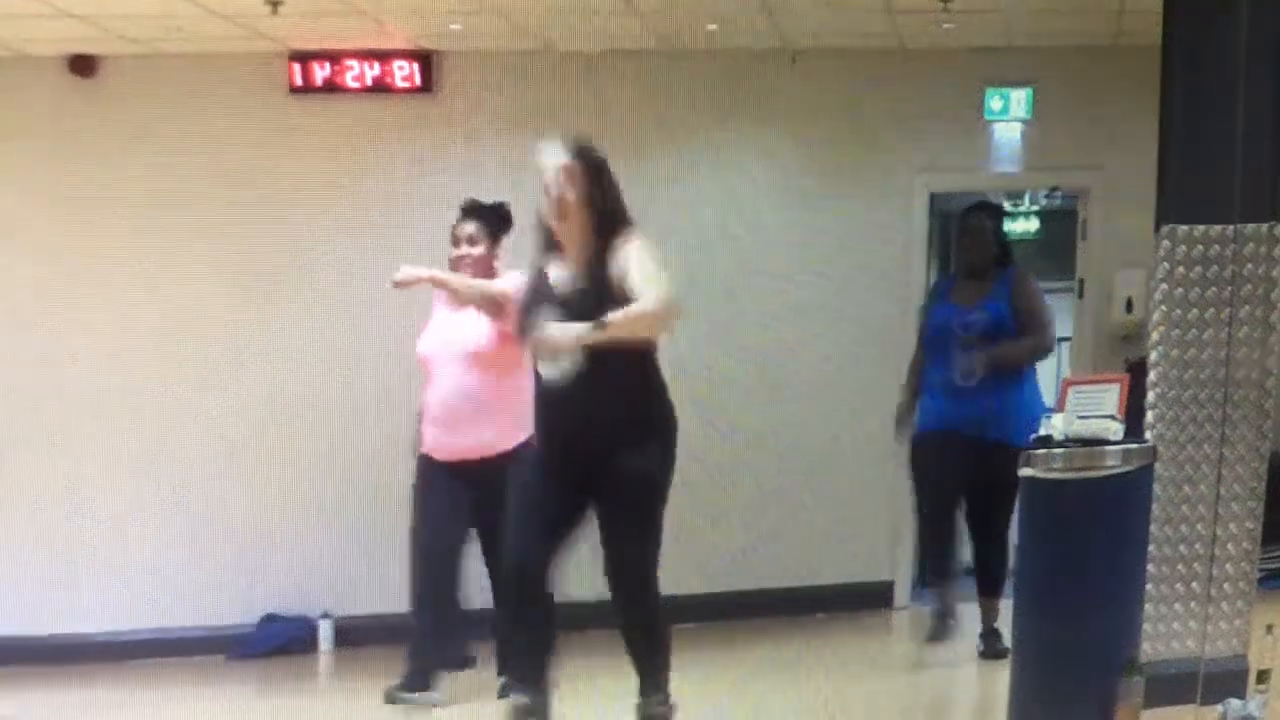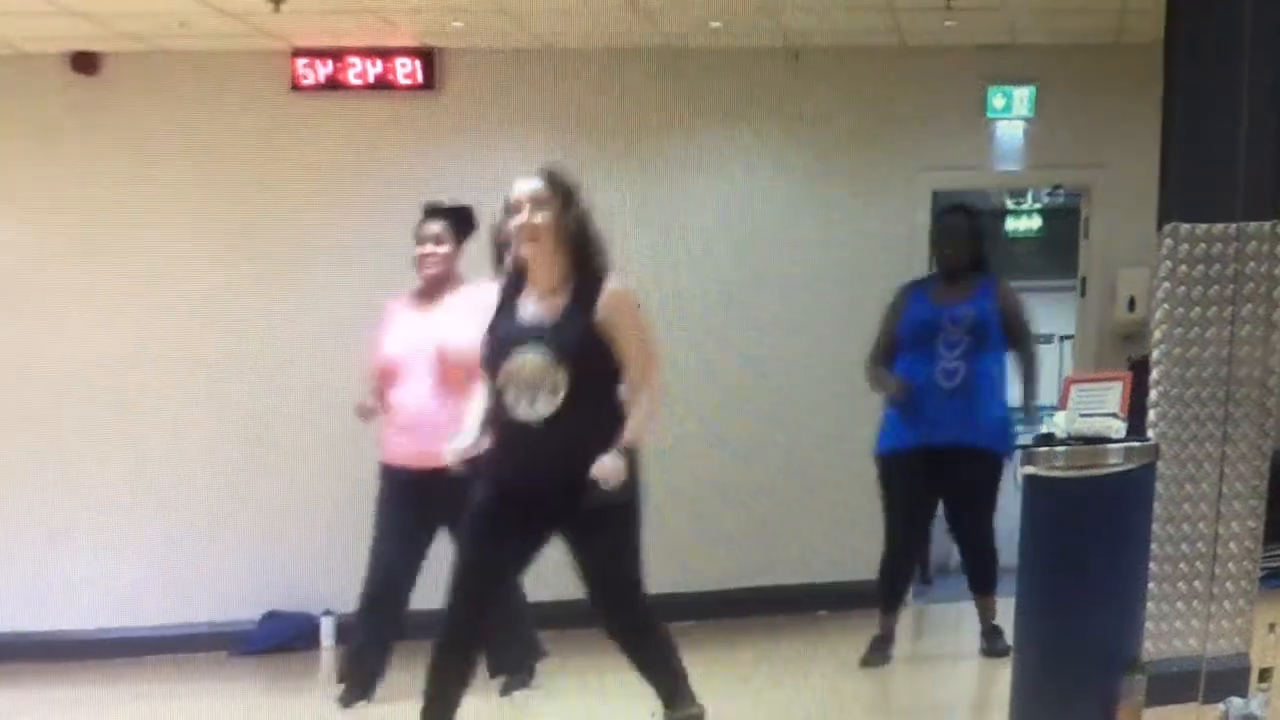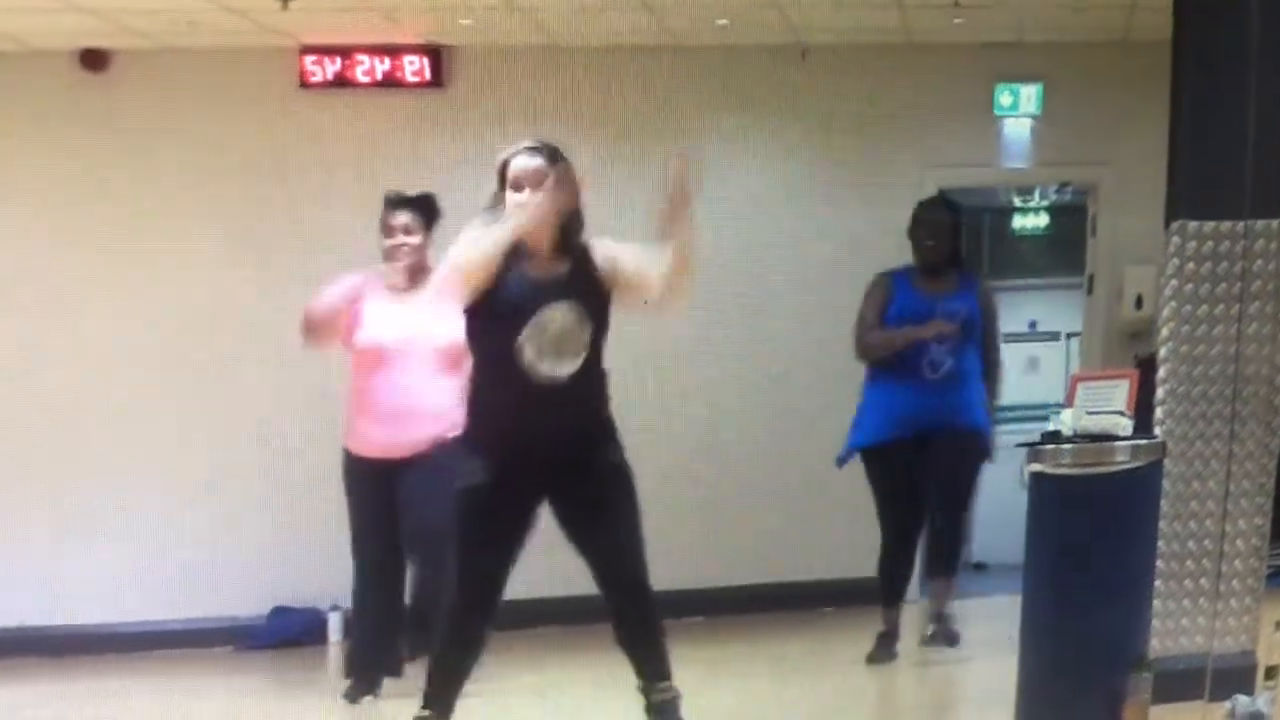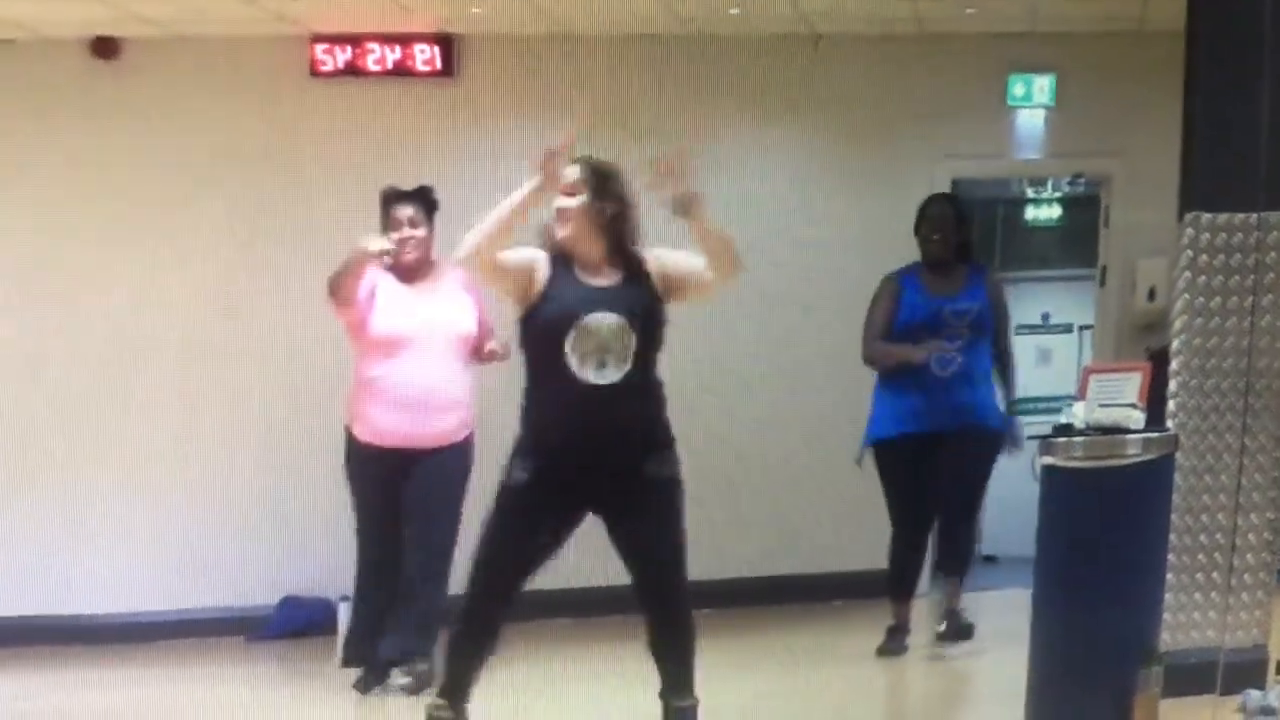
dt=0.3s
person 1, frame 1
left shoulder: (627, 254)
right shoulder: (543, 268)
left elbow: (659, 310)
left wrist: (585, 333)
left hip: (632, 448)
right hip: (558, 450)
left knee: (631, 584)
right knee: (522, 573)
person 1, frame 2
left shoulder: (605, 298)
right shoulder: (500, 301)
left elbow: (646, 379)
left wrist: (622, 451)
left hip: (592, 485)
right hip: (512, 484)
left knee: (624, 612)
right knee: (464, 613)
person 1, frame 3
left shoulder: (594, 261)
right shoulder: (483, 260)
left elbow: (665, 287)
right elbow: (454, 274)
left wrist: (678, 220)
right wrist: (515, 219)
left hip: (586, 453)
right hip: (500, 461)
left knee: (630, 590)
right knee: (473, 600)
person 1, frame 4
left shoulder: (648, 271)
right shoulder: (539, 269)
left elbow: (724, 269)
right elbow: (473, 256)
left wrist: (685, 204)
right wrist: (535, 184)
left hip: (639, 465)
right hip: (547, 465)
left knee: (667, 596)
right knee: (486, 593)
person 2, frame 1
left shoulder: (514, 286)
right shoulder: (442, 304)
left elbow: (499, 302)
left wrist: (430, 276)
right wrist: (423, 424)
left hip: (505, 454)
right hip: (440, 459)
left knee: (509, 563)
right knee: (431, 557)
right ankle: (424, 670)
person 2, frame 2
left shoulder: (484, 298)
right shoulder: (397, 310)
right wrist: (373, 402)
left hip: (468, 463)
right hip: (403, 467)
right knee: (386, 571)
left ankle: (516, 660)
right ankle: (361, 674)
person 2, frame 3
left shoulder: (457, 291)
right shoulder: (359, 292)
right elbow: (312, 330)
left wrist: (479, 370)
right wrist: (365, 288)
left hip: (439, 448)
right hip: (368, 453)
left knee: (431, 549)
right knee: (373, 559)
right ankle: (368, 666)
person 2, frame 4
left shoulder: (461, 283)
right shoulder: (369, 283)
left elbow: (480, 343)
right elbow: (338, 291)
left wrist: (492, 350)
right wrist: (361, 258)
left hip: (446, 444)
right hip: (374, 444)
left knee: (429, 549)
right knee: (377, 551)
left ankle: (415, 652)
right ankle: (376, 658)
person 3, frame 1
left shoulder: (1016, 286)
right shoulder: (939, 294)
left elbow: (1042, 341)
right elbow: (922, 357)
left wrist: (992, 356)
right wrist: (908, 400)
left hip: (1003, 427)
right hip: (942, 423)
left knee: (991, 529)
right knee: (935, 510)
left ankle: (990, 627)
right ankle: (944, 607)
person 3, frame 2
left shoulder: (996, 293)
right shoulder: (910, 296)
left elbow: (1025, 345)
right elbow: (877, 359)
left wrist: (1030, 397)
right wrist: (884, 380)
left hip: (976, 434)
right hip: (910, 436)
left knee: (974, 529)
right knee: (904, 536)
left ankle: (989, 625)
right ankle: (884, 635)
person 3, frame 3
left shoulder: (976, 291)
right shoulder: (888, 285)
left elbow: (990, 357)
right elbow: (865, 344)
left wrist: (988, 415)
right wrist: (919, 332)
left hip: (957, 421)
right hip: (892, 426)
left knee: (948, 512)
right knee: (899, 528)
left ankle: (938, 616)
right ankle: (889, 632)
person 3, frame 4
left shoulder: (985, 285)
right shoulder: (897, 284)
left elbow: (1001, 350)
right elbow: (871, 349)
left wrist: (1008, 410)
right wrist: (907, 352)
left hip: (970, 419)
right hip: (904, 422)
left knee: (959, 508)
right knee: (910, 524)
left ankle: (950, 613)
right ankle: (898, 625)
